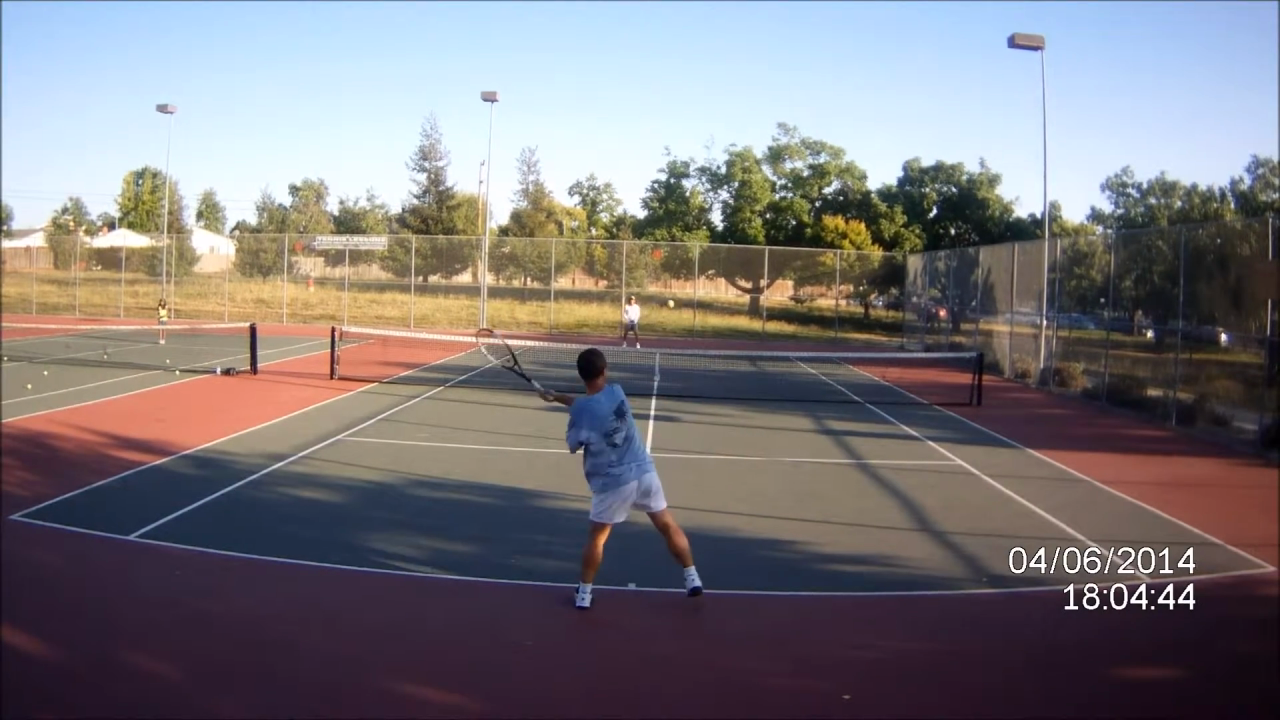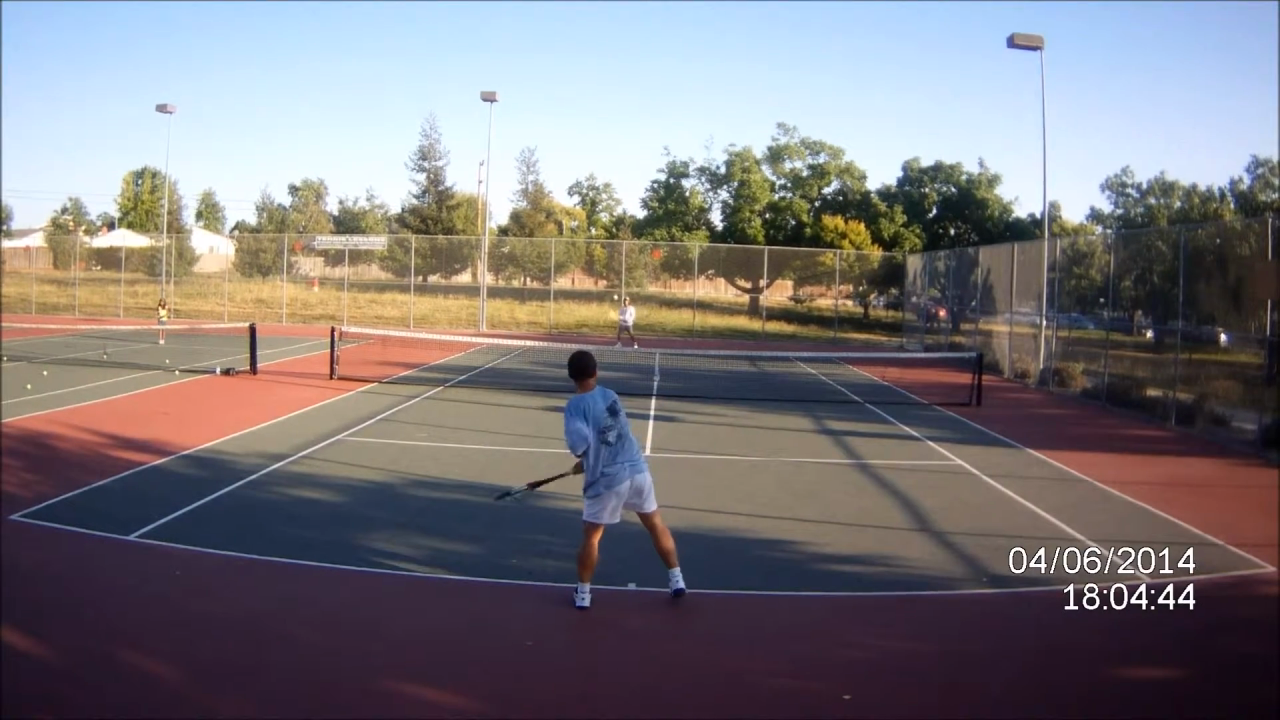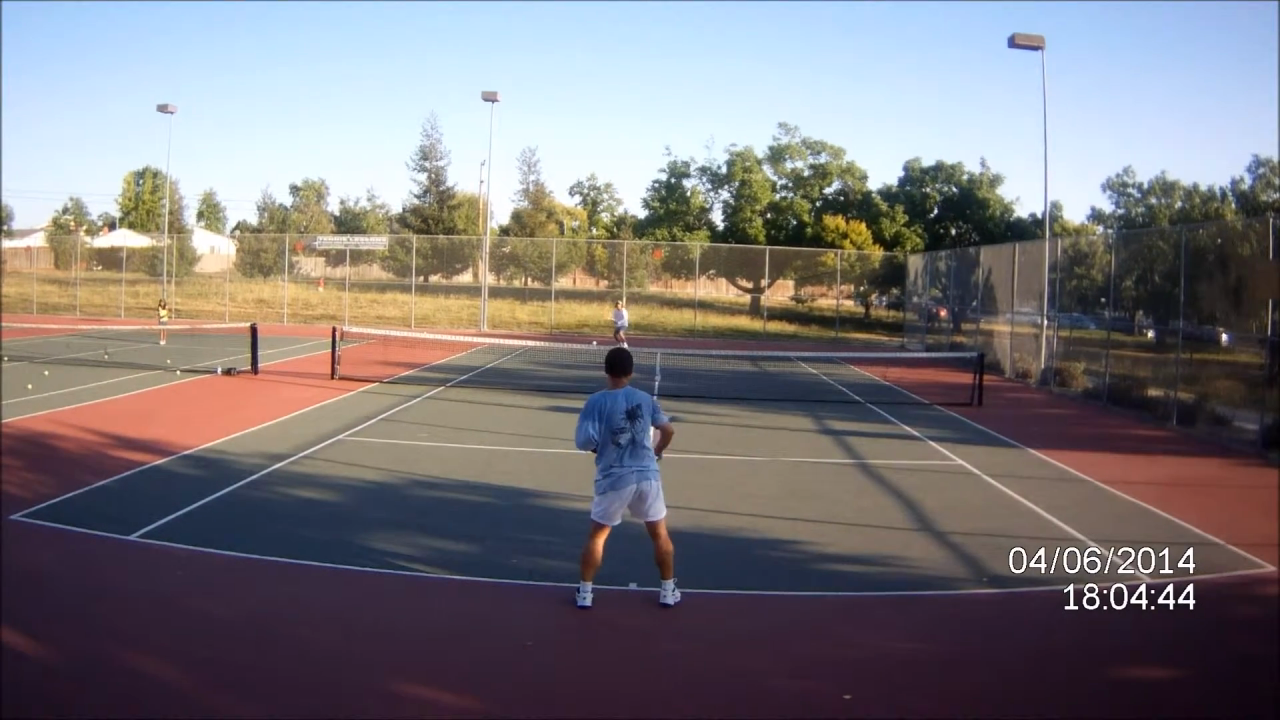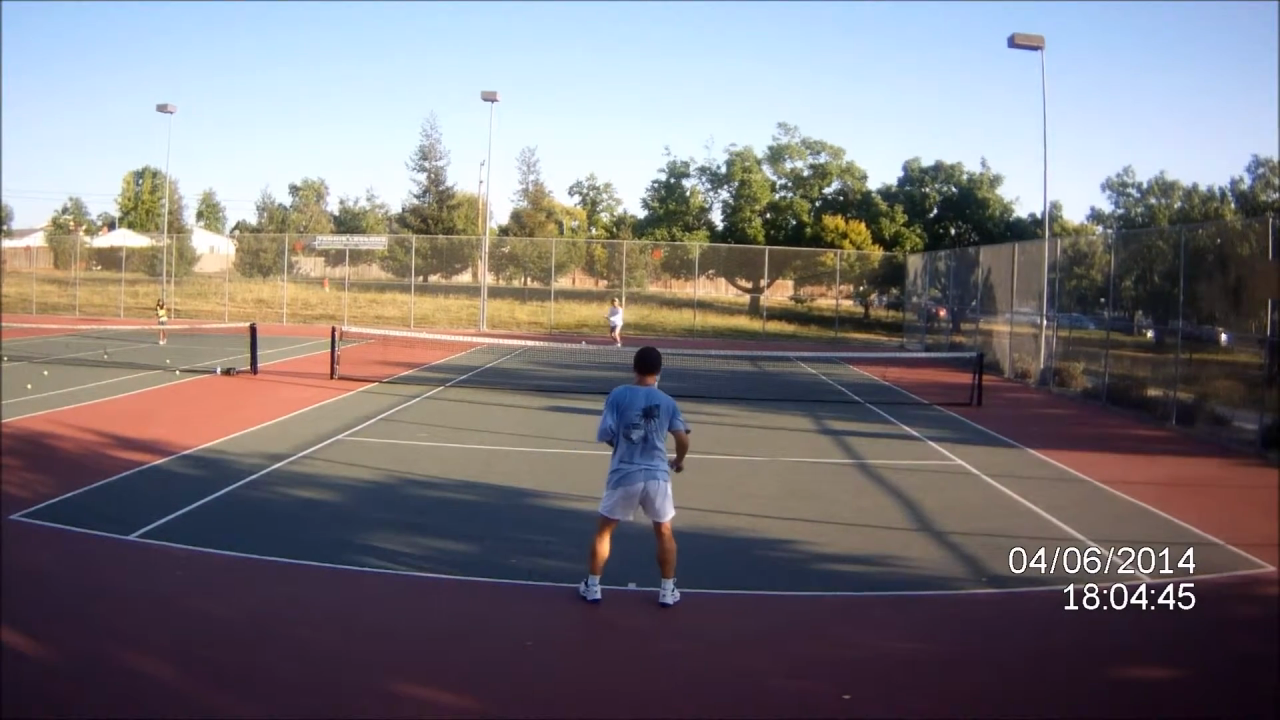
dt=0.3s
person 1, frame 1
left shoulder: (580, 407)
right shoulder: (615, 392)
left elbow: (573, 446)
right wrist: (559, 398)
left hip: (611, 482)
right hip: (644, 471)
left knee: (597, 538)
right knee: (668, 526)
left ankle: (584, 593)
right ankle: (692, 578)
person 1, frame 2
left shoulder: (575, 405)
right shoulder: (610, 396)
left elbow: (578, 446)
left wrist: (586, 458)
left hip: (607, 480)
right hip: (637, 470)
left knee: (591, 537)
right knee: (656, 526)
left ankle: (583, 593)
right ankle: (676, 580)
person 1, frame 3
left shoulder: (596, 401)
right shoulder: (646, 399)
left elbow: (584, 442)
right elbow: (668, 431)
right wrist: (657, 452)
left hip: (614, 480)
right hip: (647, 476)
left knee: (597, 537)
right knee: (660, 534)
left ankle: (585, 593)
right ankle: (668, 591)
person 1, frame 4
left shoulder: (618, 395)
right shoulder: (668, 402)
left elbow: (604, 434)
right elbow: (683, 440)
right wrist: (678, 461)
left hip: (623, 476)
right hip: (657, 476)
left knee: (603, 531)
right knee: (664, 533)
left ankle: (593, 586)
right ankle: (667, 590)
